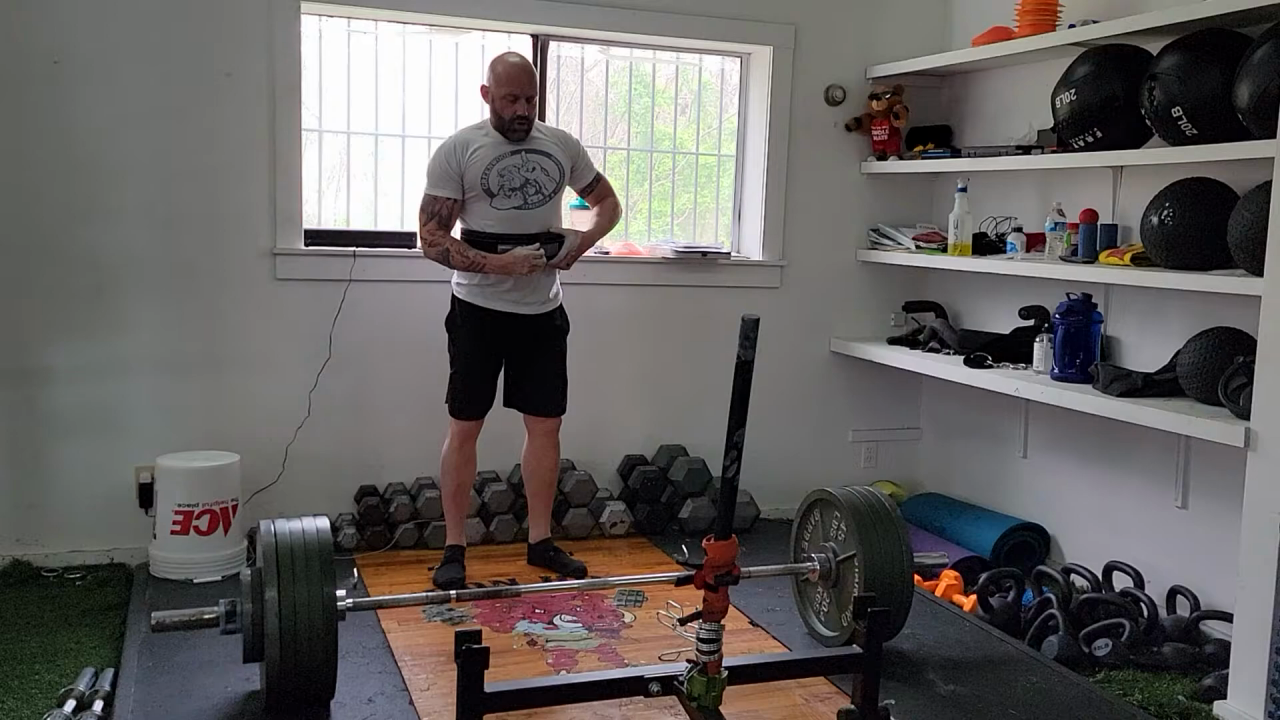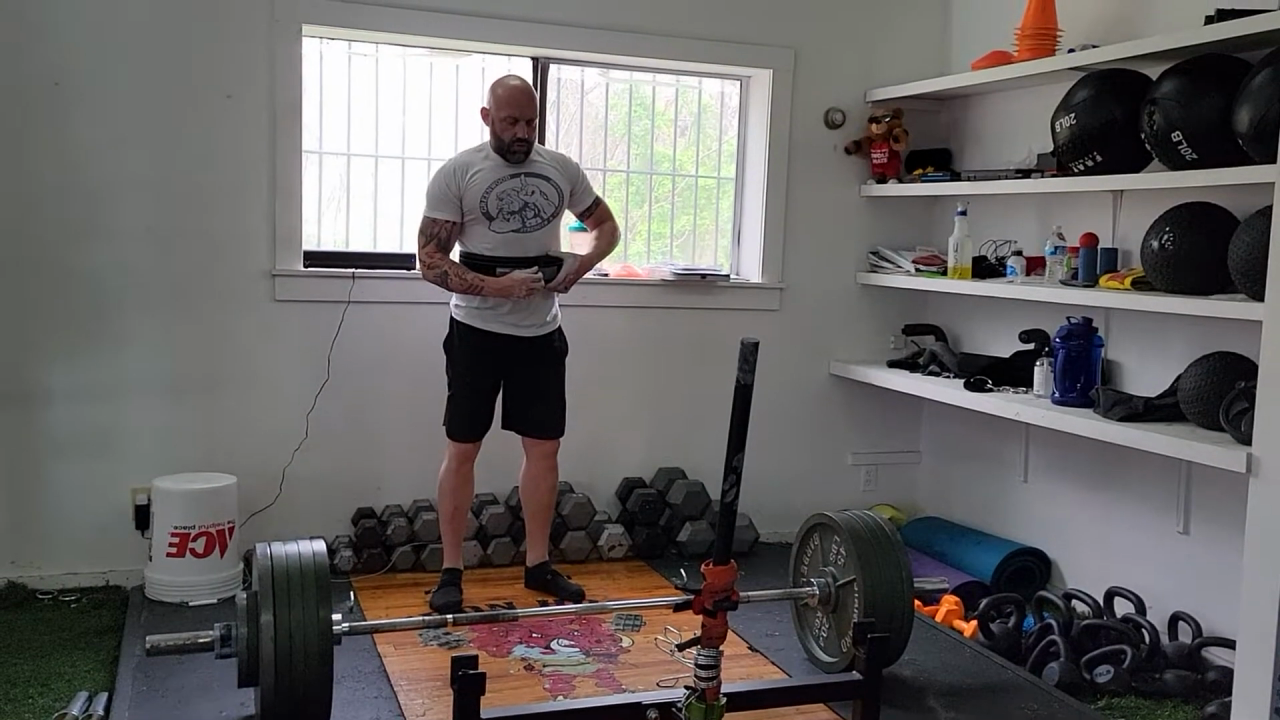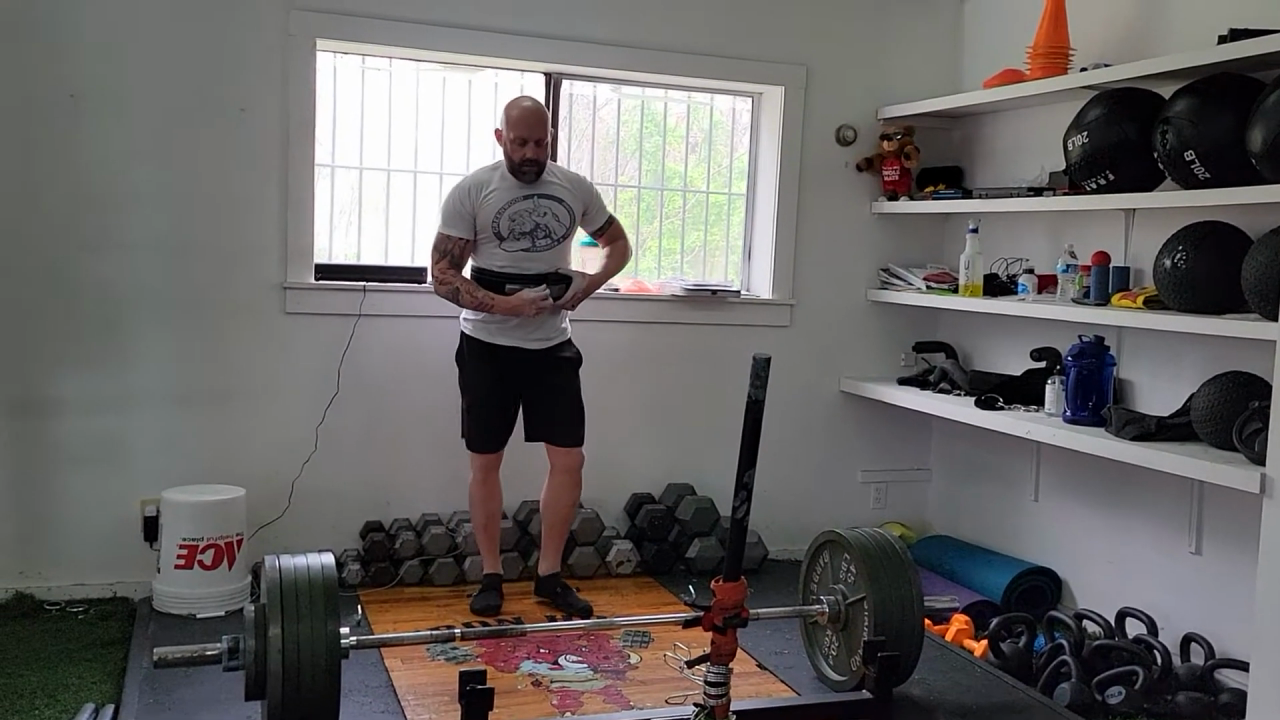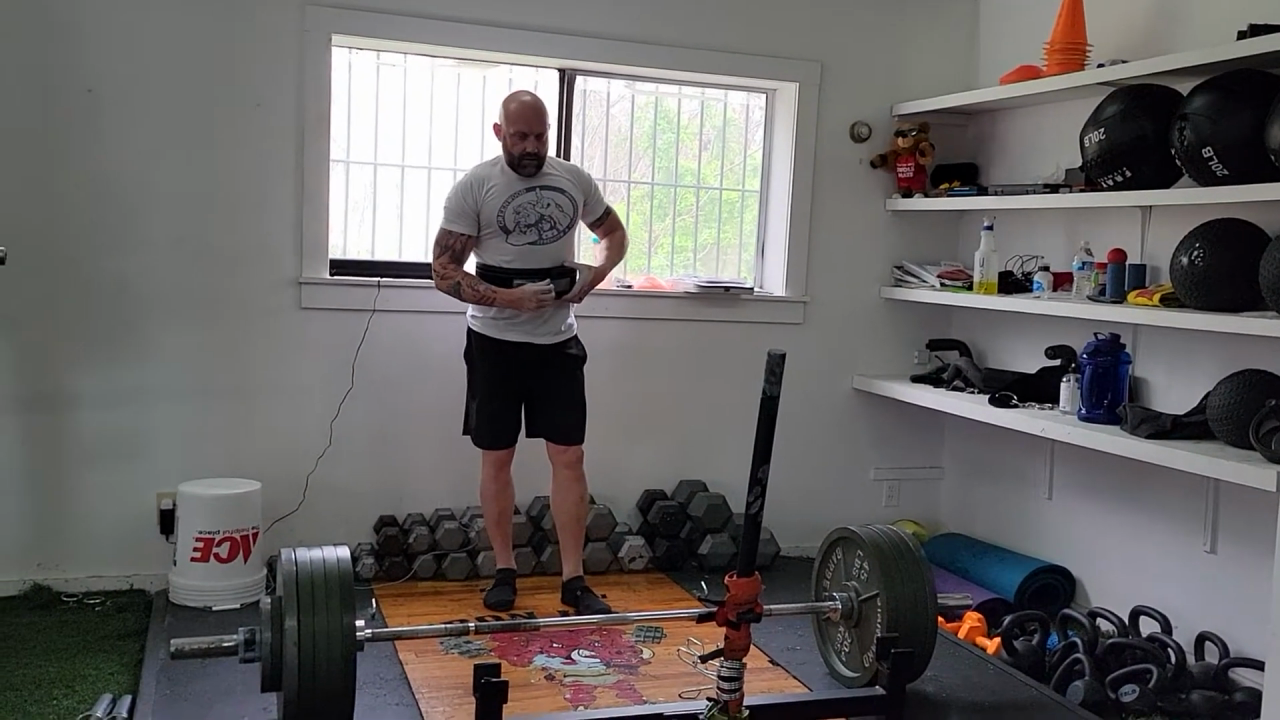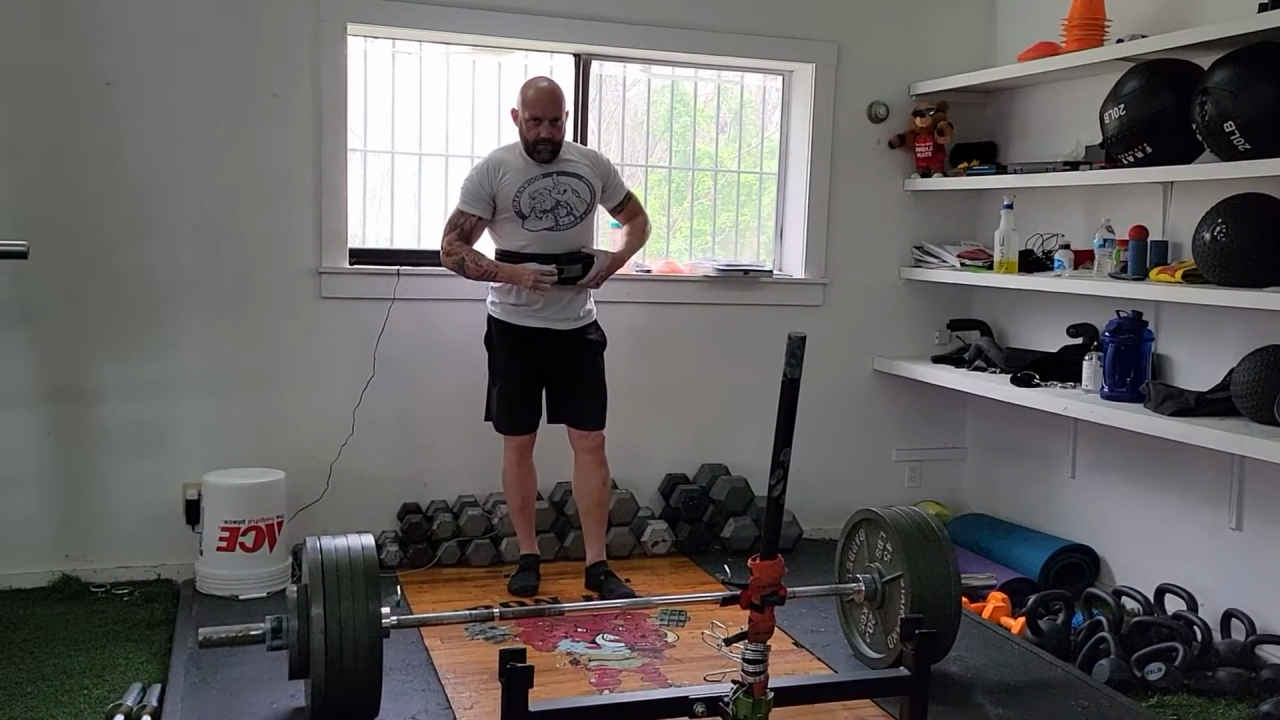
dt=1s
person 1, frame 1
left shoulder: (562, 146)
right shoulder: (457, 151)
left elbow: (609, 202)
right elbow: (432, 239)
left wrist: (583, 240)
right wrist: (498, 265)
left hip: (543, 311)
right hip: (479, 309)
left knee: (545, 425)
right knee: (465, 427)
left ankle: (541, 541)
right ankle: (454, 548)
person 1, frame 2
left shoulder: (562, 169)
right shoulder: (456, 174)
left elbow: (607, 225)
right elbow: (430, 260)
left wrist: (582, 263)
right wrist: (496, 288)
left hip: (542, 333)
right hip: (478, 332)
left knee: (543, 448)
right knee: (462, 449)
left ankle: (538, 564)
right ankle: (451, 571)
person 1, frame 3
left shoulder: (576, 188)
right shoulder: (471, 192)
left elbow: (619, 243)
right elbow: (443, 275)
left wrist: (591, 282)
right wrist: (504, 305)
left hip: (552, 345)
right hip: (488, 345)
left knee: (568, 459)
right knee: (485, 461)
left ankle: (549, 576)
right ankle: (491, 577)
person 1, frame 4
left shoulder: (575, 180)
right shoulder: (474, 187)
left elbow: (615, 233)
right elbow: (444, 272)
left wrist: (596, 274)
right wrist: (509, 299)
left hip: (557, 340)
right hip: (496, 341)
left knee: (569, 457)
right knee: (496, 458)
left ankle: (573, 579)
right ankle: (504, 572)
person 1, frame 5
left shoulder: (594, 165)
right shoulder: (492, 171)
left elbow: (637, 218)
right elbow: (451, 250)
left wrist: (615, 258)
right wrist: (511, 273)
left hip: (577, 325)
right hip: (515, 326)
left knee: (590, 442)
right knee: (518, 444)
left ankle: (597, 563)
right ankle: (528, 557)
